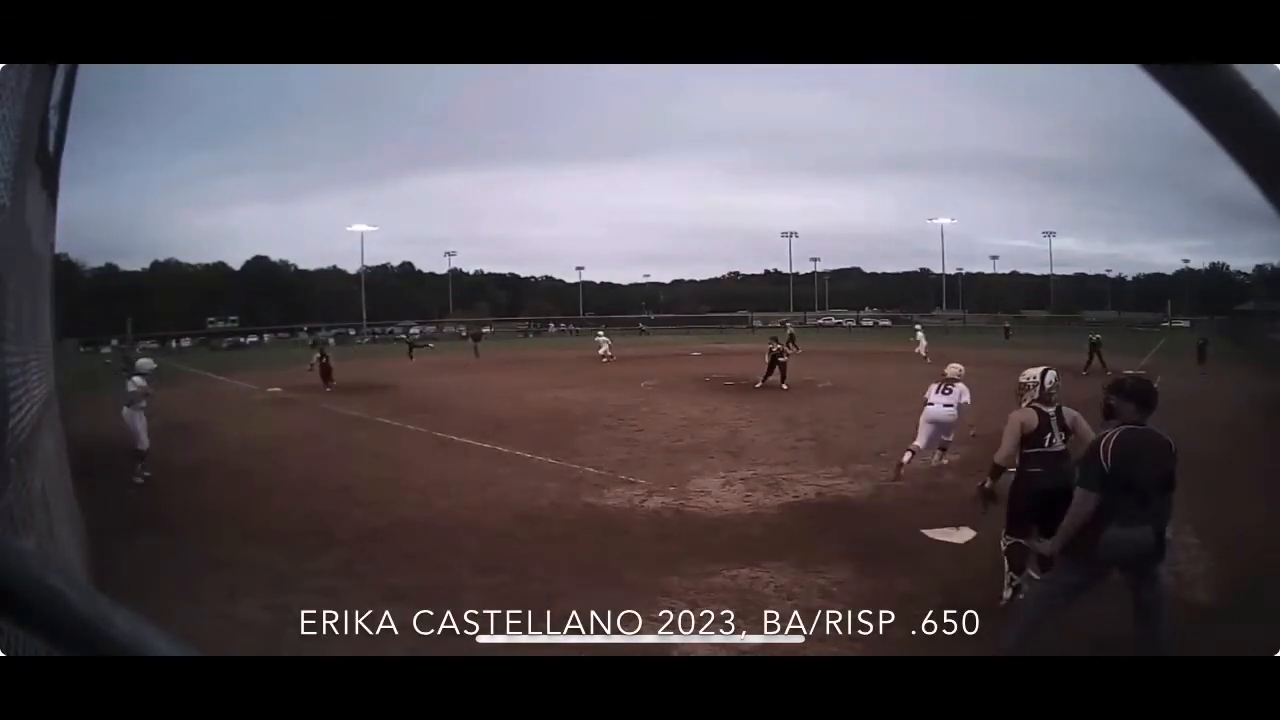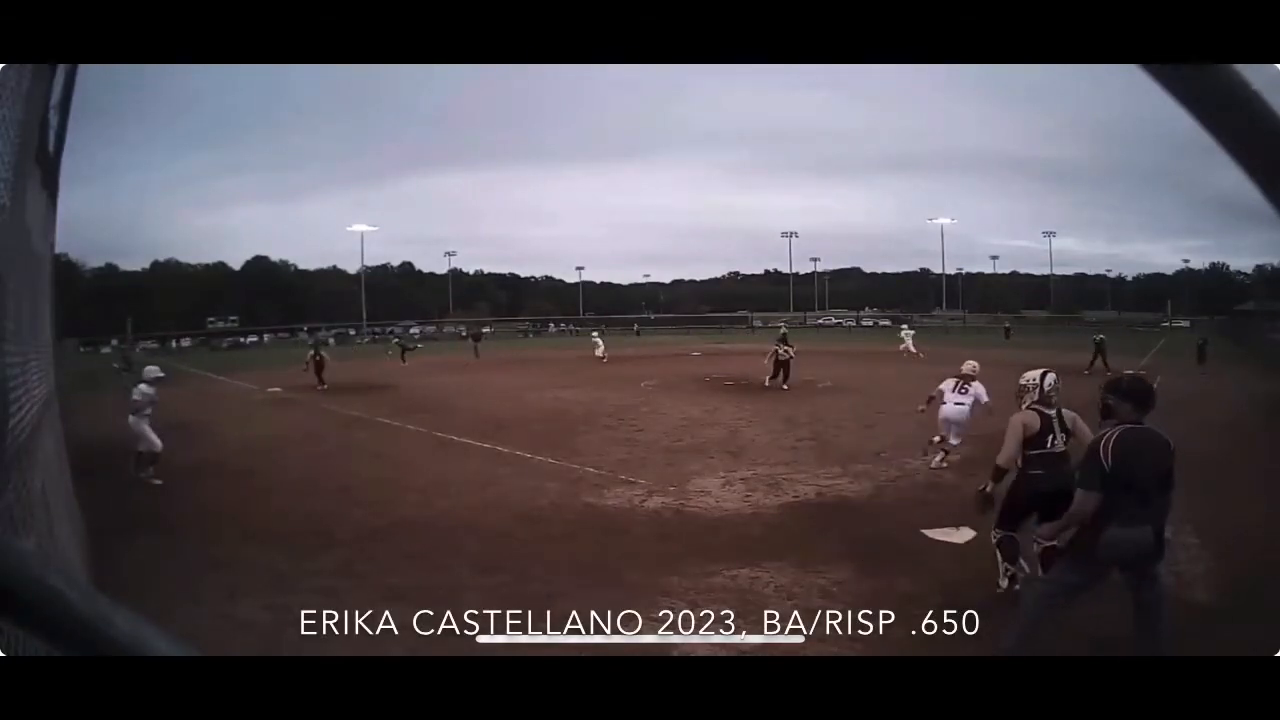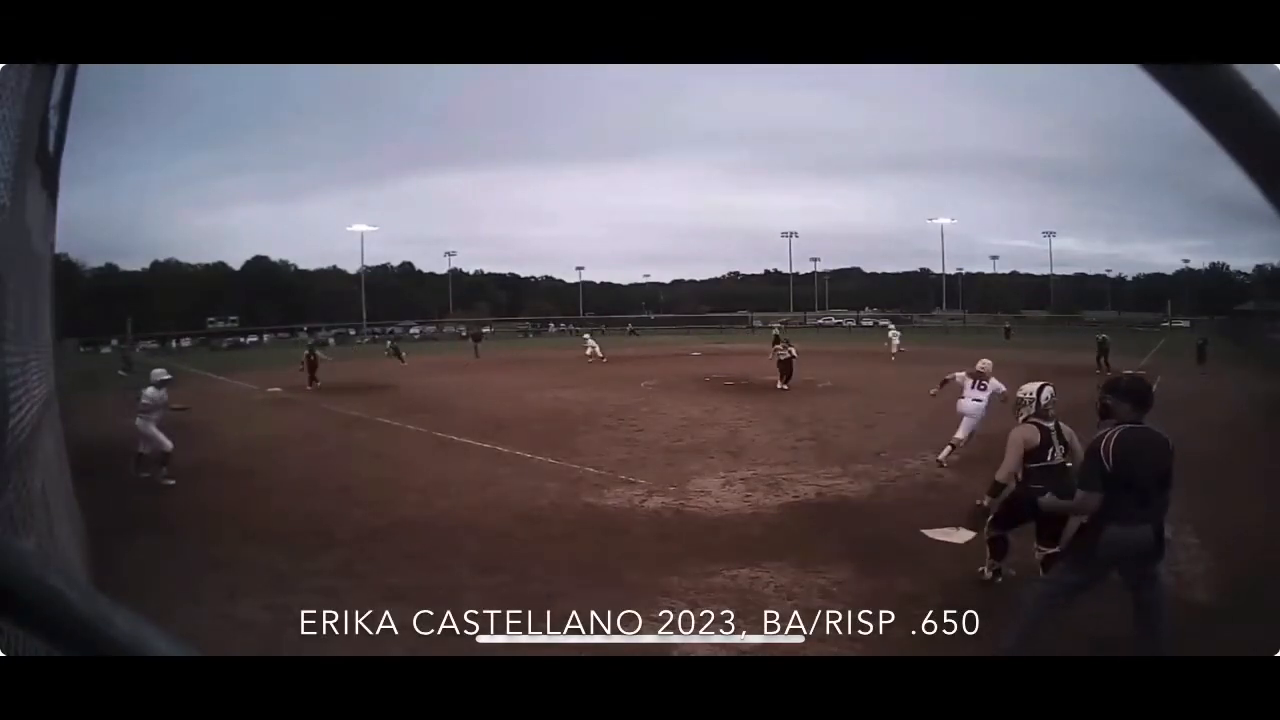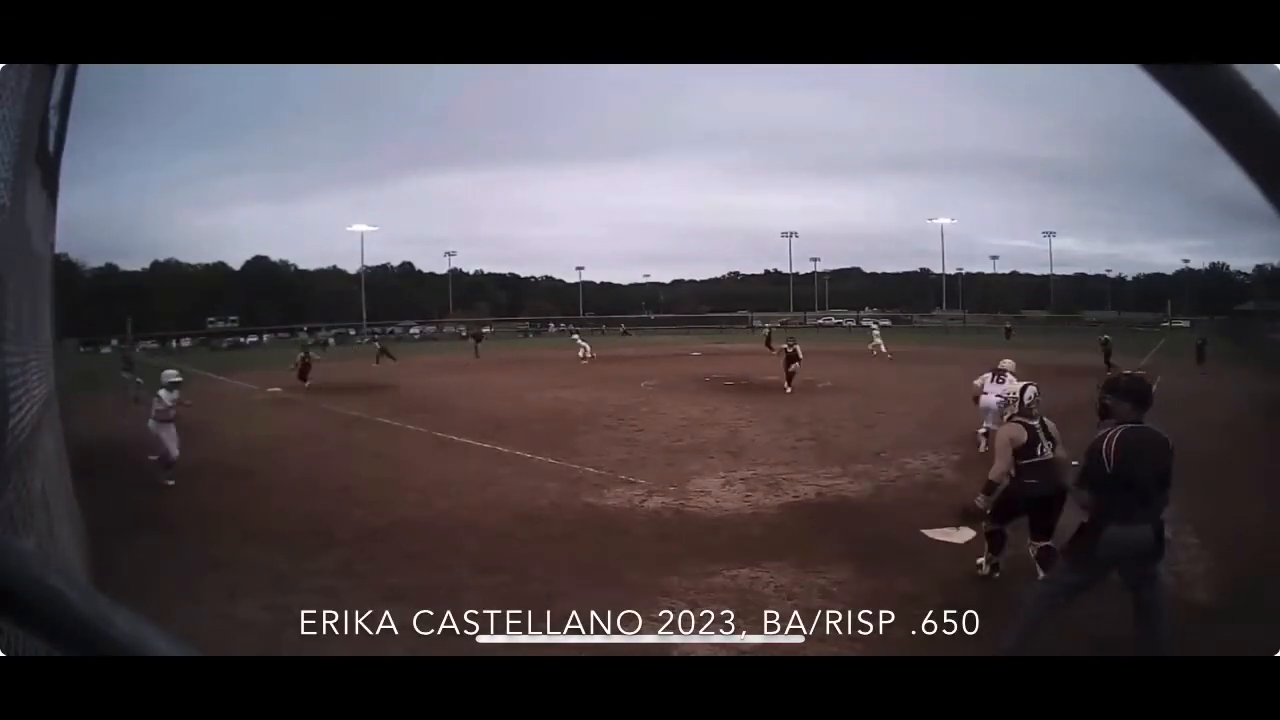
dt=0.1s
person 1, frame 1
left shoulder: (1106, 444)
right shoulder: (1165, 446)
left elbow: (1086, 505)
right elbow: (1167, 500)
left wrist: (1057, 542)
left hip: (1106, 537)
right hip: (1147, 537)
left knee: (1047, 593)
right knee: (1149, 598)
left ankle: (1011, 649)
person 1, frame 2
left shoulder: (1105, 443)
right shoulder: (1164, 444)
left elbow: (1088, 505)
right elbow: (1166, 498)
left wrist: (1055, 528)
left hip: (1105, 536)
right hip: (1147, 537)
left knee: (1047, 592)
right knee: (1148, 598)
left ankle: (1011, 649)
person 1, frame 3
left shoulder: (1105, 443)
right shoulder: (1162, 444)
left elbow: (1090, 504)
right elbow: (1165, 496)
left wrist: (1056, 505)
left hip: (1106, 536)
right hip: (1147, 536)
left knee: (1049, 592)
right knee: (1148, 598)
left ankle: (1011, 649)
person 1, frame 4
left shoulder: (1106, 443)
right shoulder: (1162, 443)
left elbow: (1087, 501)
right elbow: (1163, 495)
left wrist: (1071, 487)
left hip: (1106, 536)
right hip: (1147, 536)
left knee: (1050, 592)
right knee: (1148, 598)
left ankle: (1011, 649)
person 2, frame 1
left shoulder: (1020, 417)
right shoulder: (1068, 415)
left elbow: (1005, 455)
right elbow: (1093, 444)
left wrist: (989, 482)
left hip: (1031, 482)
right hip: (1062, 482)
left knee: (1015, 538)
right knee: (1048, 538)
left ankle: (1012, 591)
person 2, frame 2
left shoulder: (1022, 418)
right shoulder: (1067, 416)
left elbow: (1008, 457)
left wrist: (991, 485)
left hip: (1032, 483)
right hip: (1063, 483)
left knee: (1004, 530)
left ankle: (1009, 580)
person 2, frame 3
left shoulder: (1021, 432)
right shoulder: (1063, 429)
left elbow: (1008, 470)
right elbow: (1082, 461)
left wrist: (989, 499)
left hip: (1031, 494)
right hip: (1062, 494)
left knee: (996, 528)
right knee: (1049, 545)
left ankle: (993, 572)
person 2, frame 4
left shoulder: (1008, 431)
right shoulder: (1048, 425)
left elbow: (1000, 470)
right elbow: (1062, 458)
left wrist: (983, 497)
left hip: (1025, 490)
right hip: (1054, 489)
left knee: (994, 522)
right knee: (1042, 539)
left ankle: (990, 567)
